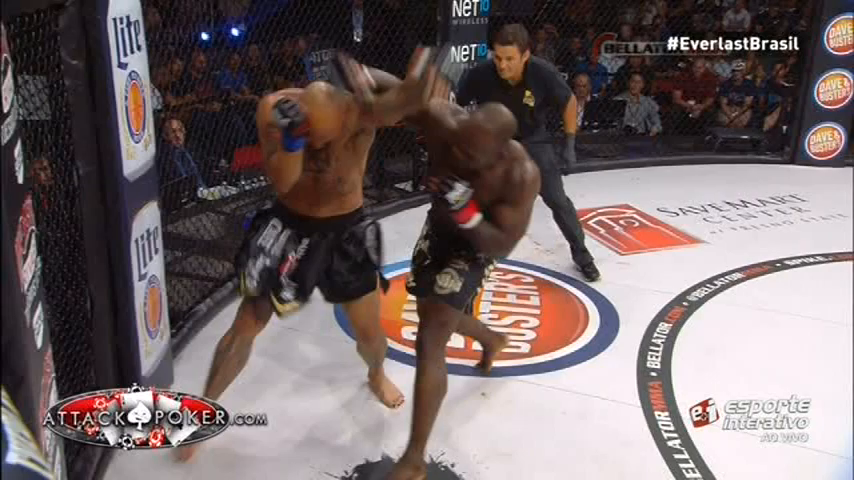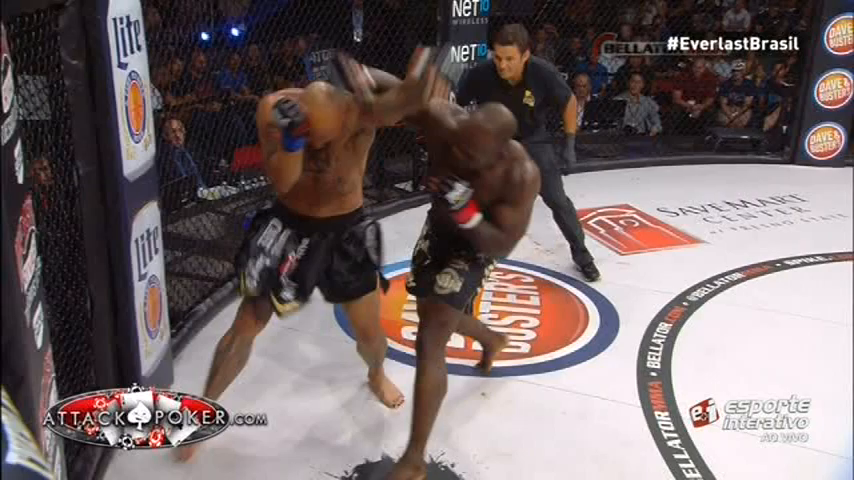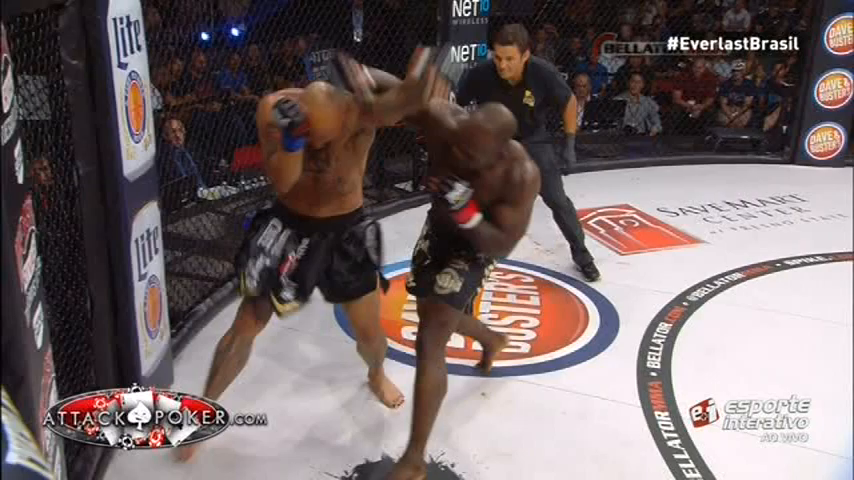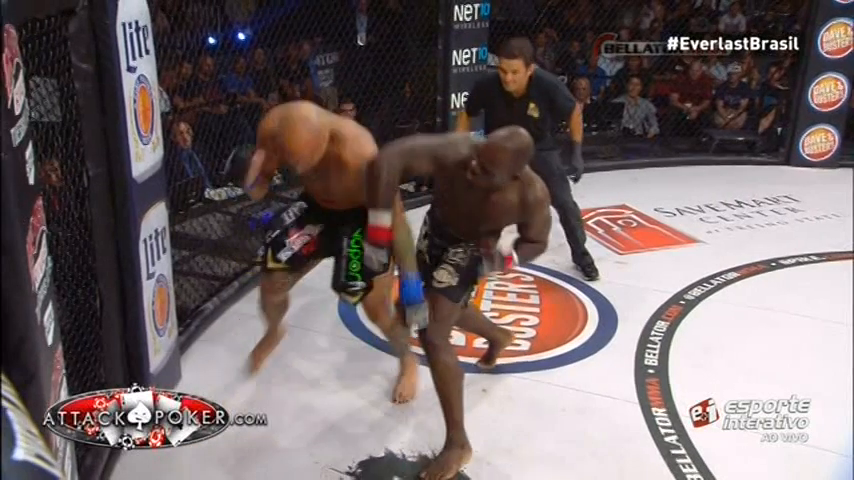
dt=0.5s
person 1, frame 1
left shoulder: (360, 110)
right shoulder: (274, 108)
left elbow: (404, 100)
right elbow: (281, 182)
left wrist: (417, 86)
right wrist: (292, 136)
left hip: (347, 230)
right hip: (290, 226)
left knee: (370, 332)
right knee: (245, 327)
left ankle: (377, 375)
person 1, frame 2
left shoulder: (359, 110)
right shoulder: (275, 107)
left elbow: (403, 101)
right elbow: (281, 181)
left wrist: (418, 85)
right wrist: (293, 136)
left hip: (346, 229)
right hip: (289, 225)
left knee: (369, 332)
right knee: (245, 327)
left ankle: (377, 375)
person 1, frame 3
left shoulder: (359, 112)
right shoulder: (274, 108)
left elbow: (406, 100)
right elbow: (281, 182)
right wrist: (293, 136)
left hip: (347, 229)
right hip: (289, 225)
left knee: (369, 333)
right knee: (246, 327)
left ankle: (377, 374)
person 1, frame 4
left shoulder: (354, 150)
right shoulder: (273, 125)
left elbow: (392, 214)
right elbow: (258, 190)
left wrist: (411, 282)
right wrist: (249, 174)
left hip: (362, 213)
right hip: (315, 206)
left knee: (377, 309)
right knee: (271, 286)
left ankle: (408, 363)
right ankle: (272, 333)
person 2, frame 1
left shoulder: (521, 176)
right shoulder: (445, 122)
left elbow: (502, 246)
left wrist: (467, 213)
left hip: (475, 245)
right hip: (438, 227)
left knee: (429, 343)
right knee: (432, 312)
right ankle: (492, 339)
person 2, frame 2
left shoulder: (521, 175)
right shoulder: (445, 121)
left elbow: (502, 247)
left wrist: (467, 213)
left hip: (475, 245)
right hip: (437, 227)
left knee: (429, 343)
right knee: (433, 312)
right ankle: (491, 339)
person 2, frame 3
left shoulder: (521, 176)
right shoulder: (445, 122)
left elbow: (501, 246)
left wrist: (466, 212)
left hip: (474, 245)
right hip: (438, 226)
left knee: (429, 342)
right knee: (432, 311)
right ankle: (492, 340)
person 2, frame 4
left shoulder: (532, 195)
right shoulder: (455, 152)
left elbow: (536, 242)
right elbow: (386, 160)
left wrist: (504, 259)
left hip: (471, 246)
right hip: (435, 228)
left knee: (433, 334)
right knee: (445, 311)
left ankle: (457, 444)
right ankle: (499, 336)
person 3, frame 1
left shoulder: (543, 73)
right shoulder: (480, 74)
left elbow: (569, 102)
right elbow: (455, 105)
left wrist: (570, 144)
left hip: (532, 139)
left knee: (557, 199)
left ankle: (581, 254)
person 3, frame 2
left shoulder: (543, 73)
right shoulder: (480, 74)
left elbow: (569, 102)
right elbow: (454, 105)
left wrist: (570, 144)
left hip: (532, 139)
left knee: (557, 199)
left ankle: (581, 254)
person 3, frame 3
left shoulder: (543, 73)
right shoulder: (480, 74)
left elbow: (569, 102)
right elbow: (455, 104)
left wrist: (570, 144)
left hip: (533, 139)
left knee: (557, 199)
left ankle: (581, 254)
person 3, frame 4
left shoulder: (548, 85)
right shoulder: (487, 85)
left elbow: (574, 111)
right elbow: (467, 114)
left wrist: (576, 153)
left hip: (538, 147)
left knee: (565, 203)
left ankle: (581, 255)
